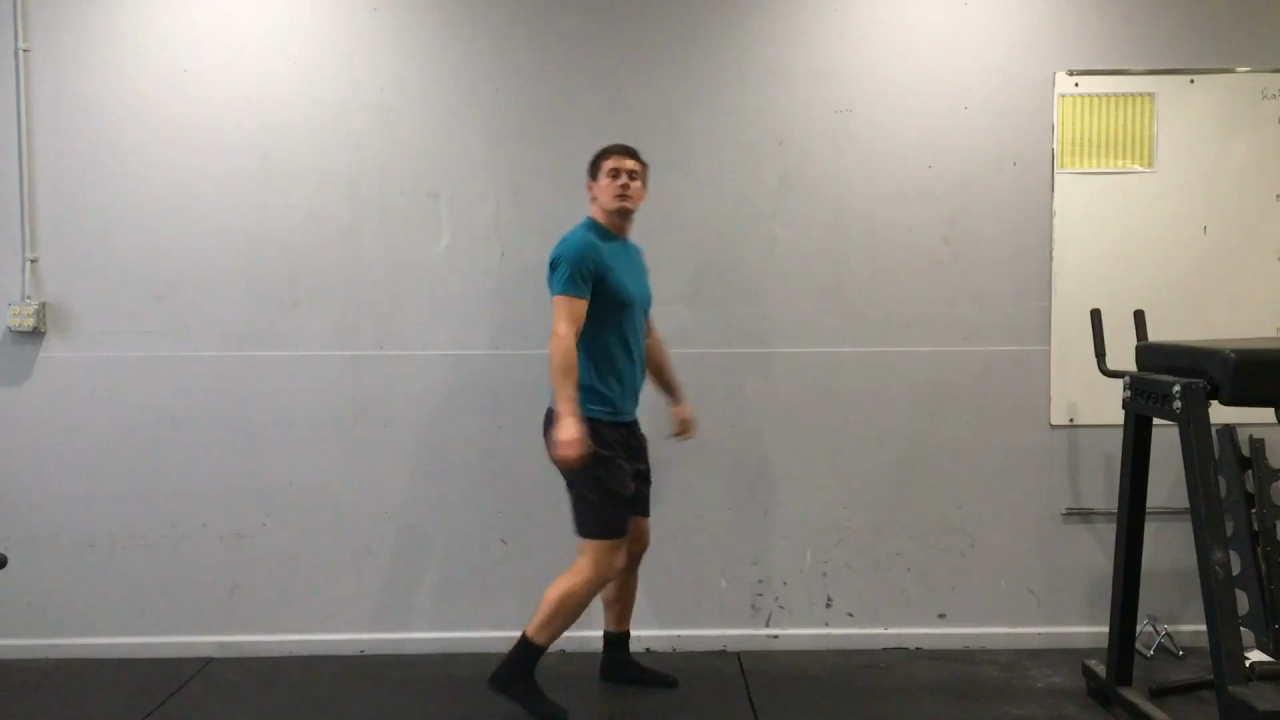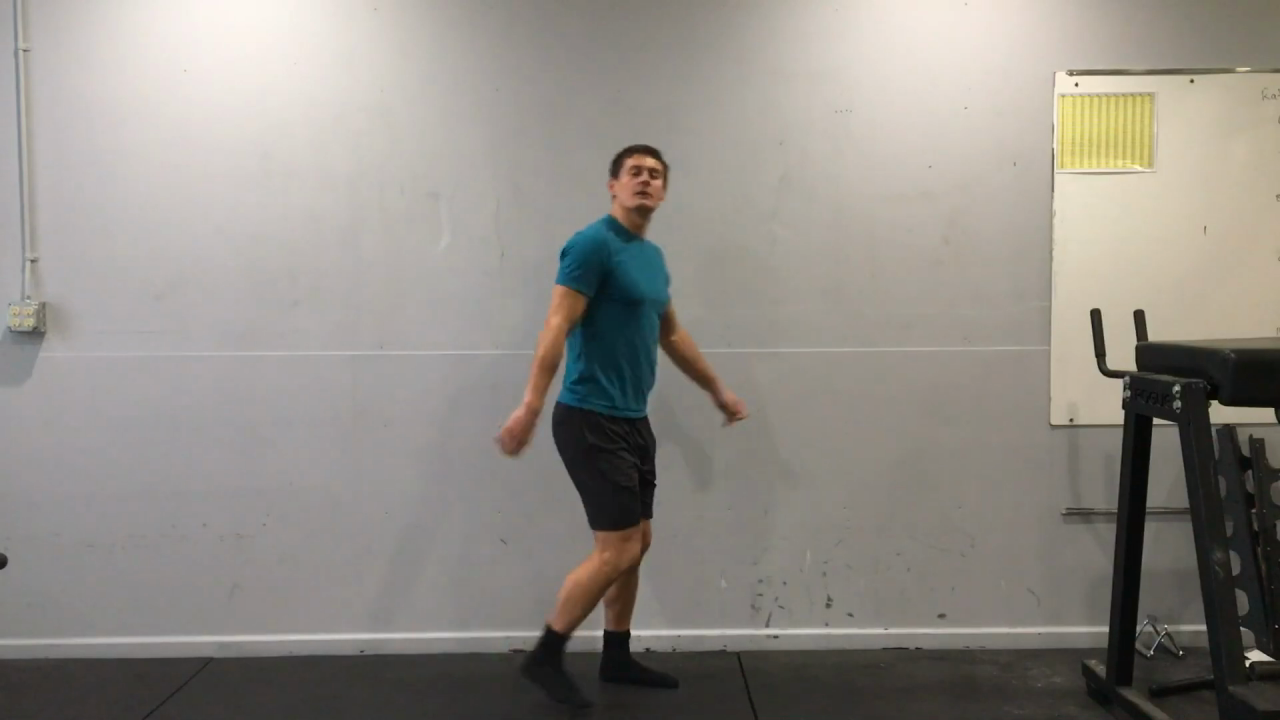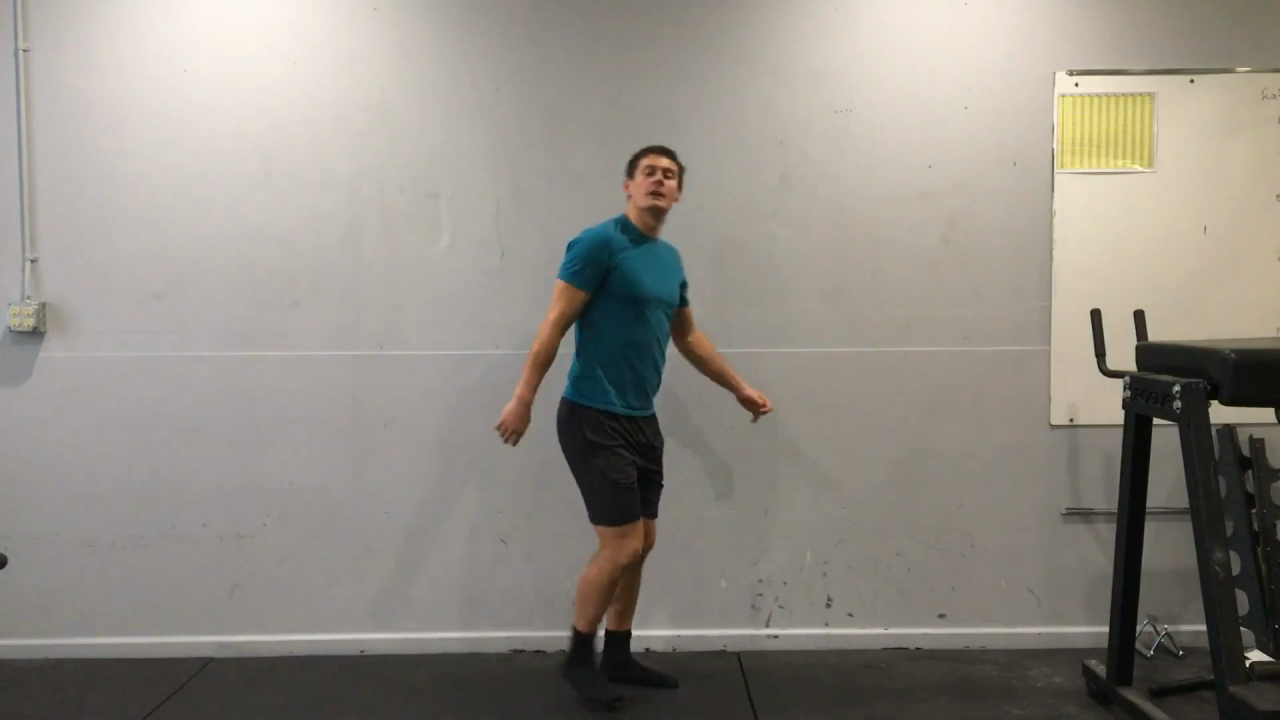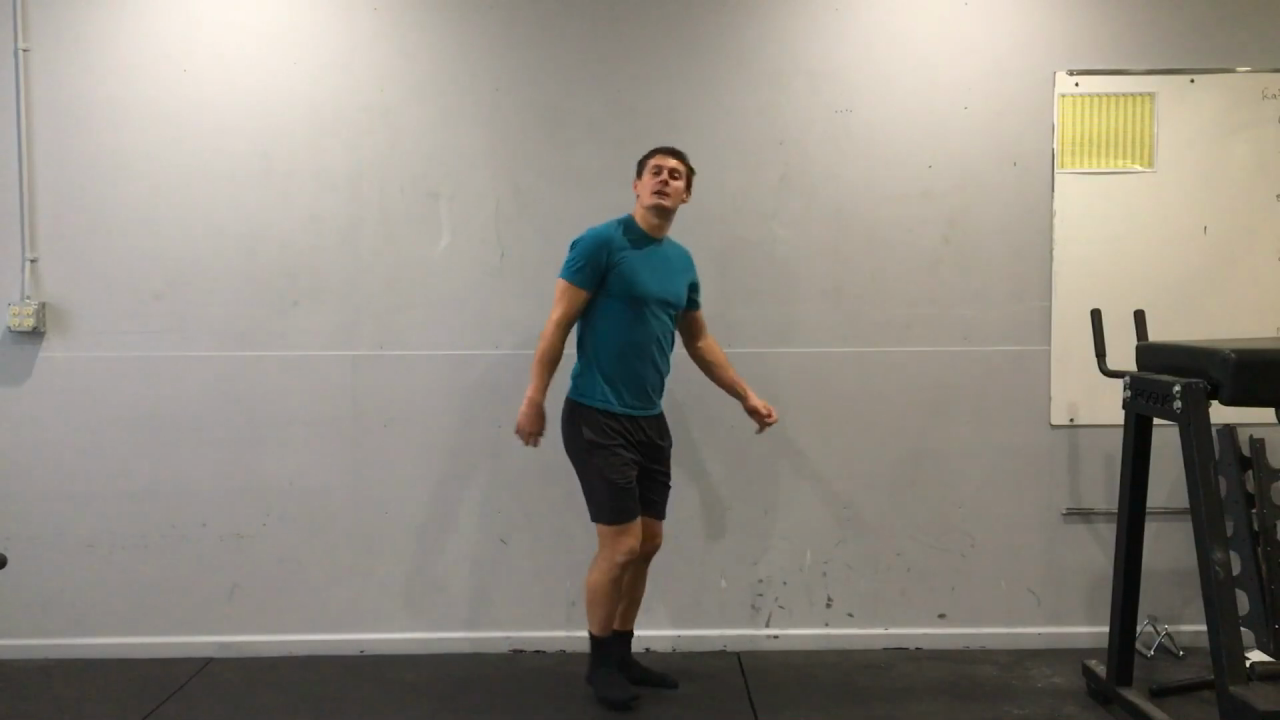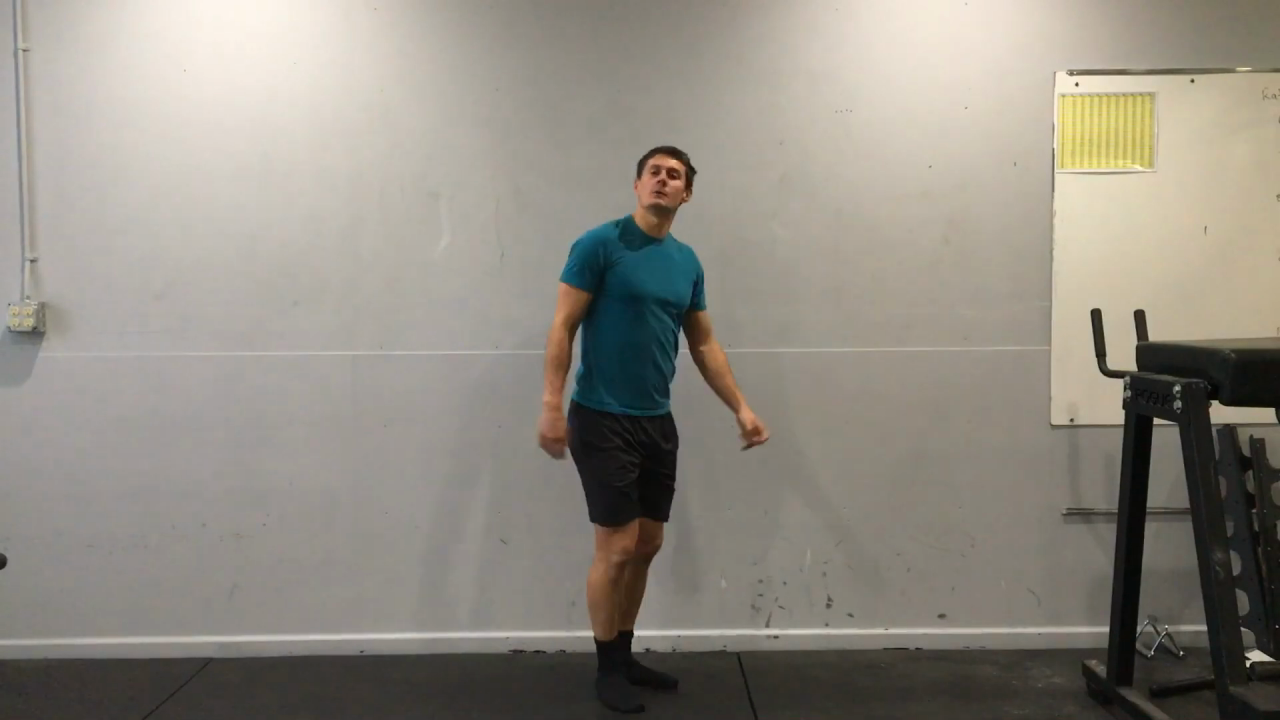
dt=0.1s
person 1, frame 1
left shoulder: (632, 255)
right shoulder: (581, 248)
left elbow: (645, 338)
right elbow: (563, 338)
left wrist: (676, 399)
right wrist: (569, 415)
left hip: (622, 424)
right hip: (590, 428)
left knee: (633, 544)
right knee: (600, 561)
left ankle: (617, 656)
right ankle: (516, 669)
person 1, frame 2
left shoulder: (651, 255)
right shoulder: (592, 245)
left elbow: (670, 334)
right elbow: (558, 329)
left wrist: (718, 390)
right wrist: (529, 406)
left hip: (632, 421)
right hip: (594, 424)
left knee: (637, 543)
right knee: (618, 552)
left ankle: (616, 657)
right ankle: (547, 654)
person 1, frame 3
left shoulder: (670, 259)
right shoulder: (599, 243)
left elbow: (688, 335)
right elbow: (554, 324)
left wrist: (740, 387)
right wrist: (522, 399)
left hip: (641, 421)
right hip: (593, 420)
left knee: (640, 544)
right knee: (620, 548)
left ankle: (618, 656)
right ankle: (579, 656)
person 1, frame 4
left shoulder: (682, 261)
right shoulder: (601, 243)
left elbow: (699, 340)
right elbow: (559, 323)
left wrist: (746, 397)
right wrist: (534, 399)
left hip: (649, 421)
right hip: (598, 419)
left knee: (647, 544)
right knee: (621, 547)
left ankle: (622, 655)
right ankle: (600, 662)
person 1, frame 5
left shoulder: (687, 261)
right shoulder: (600, 244)
left elbow: (704, 342)
right elbow: (563, 326)
left wrist: (741, 408)
right wrist: (552, 405)
left hip: (657, 422)
right hip: (602, 421)
left knee: (647, 546)
right knee: (616, 548)
left ankle: (625, 655)
right ankle: (608, 668)
